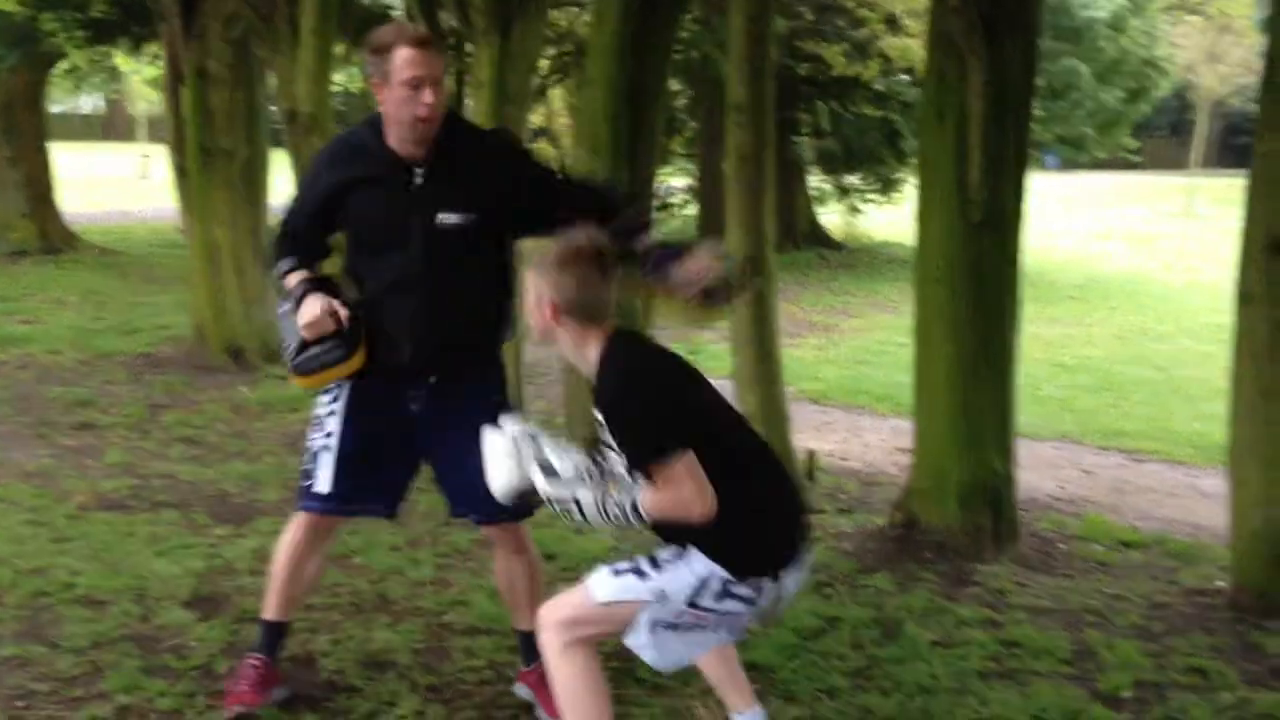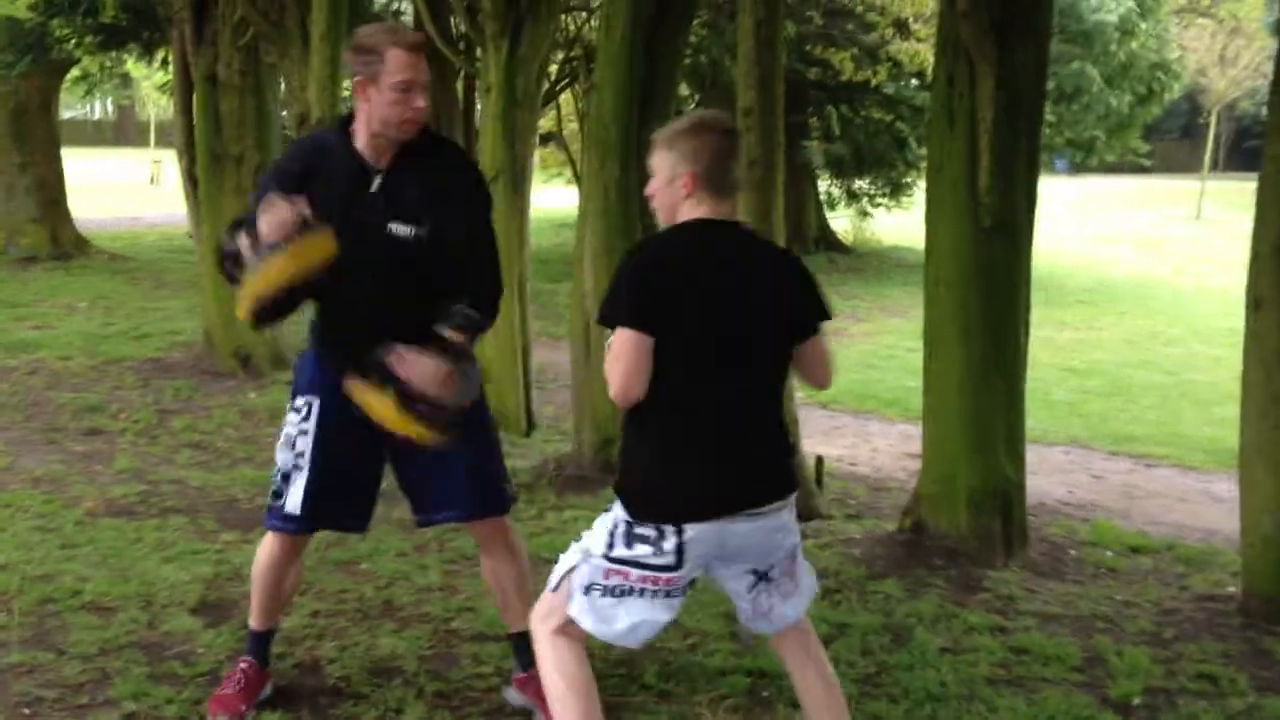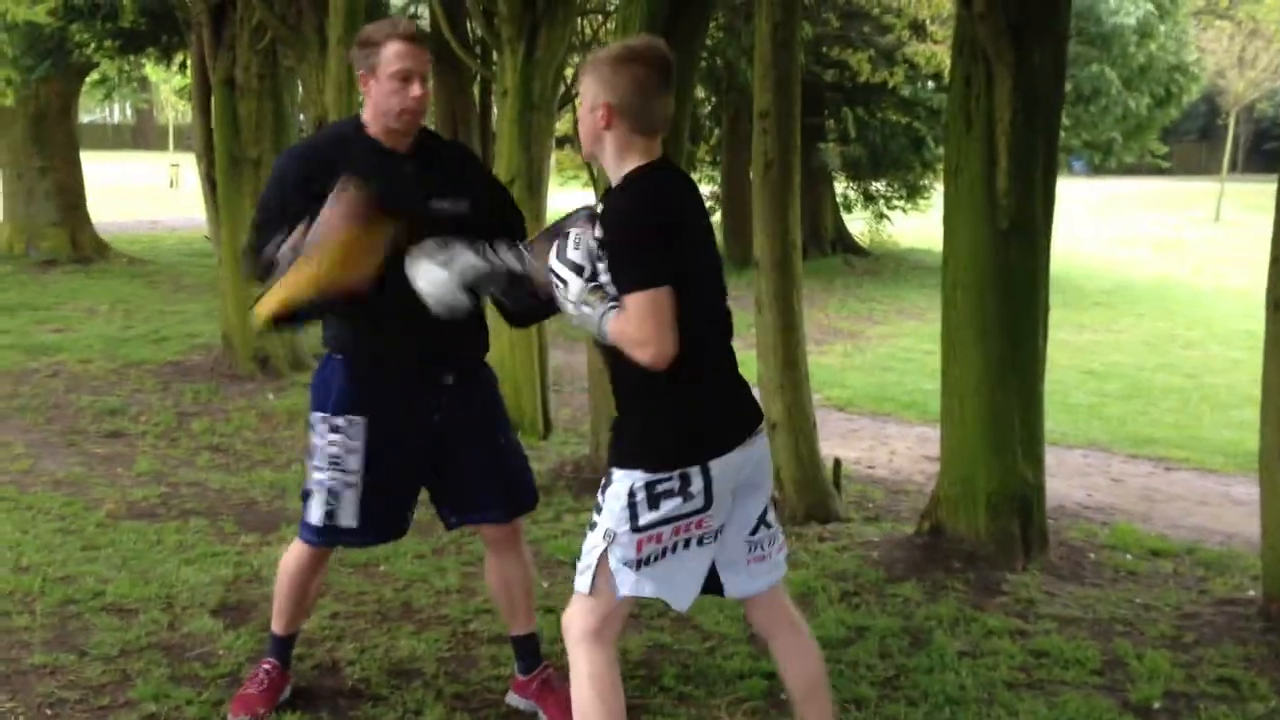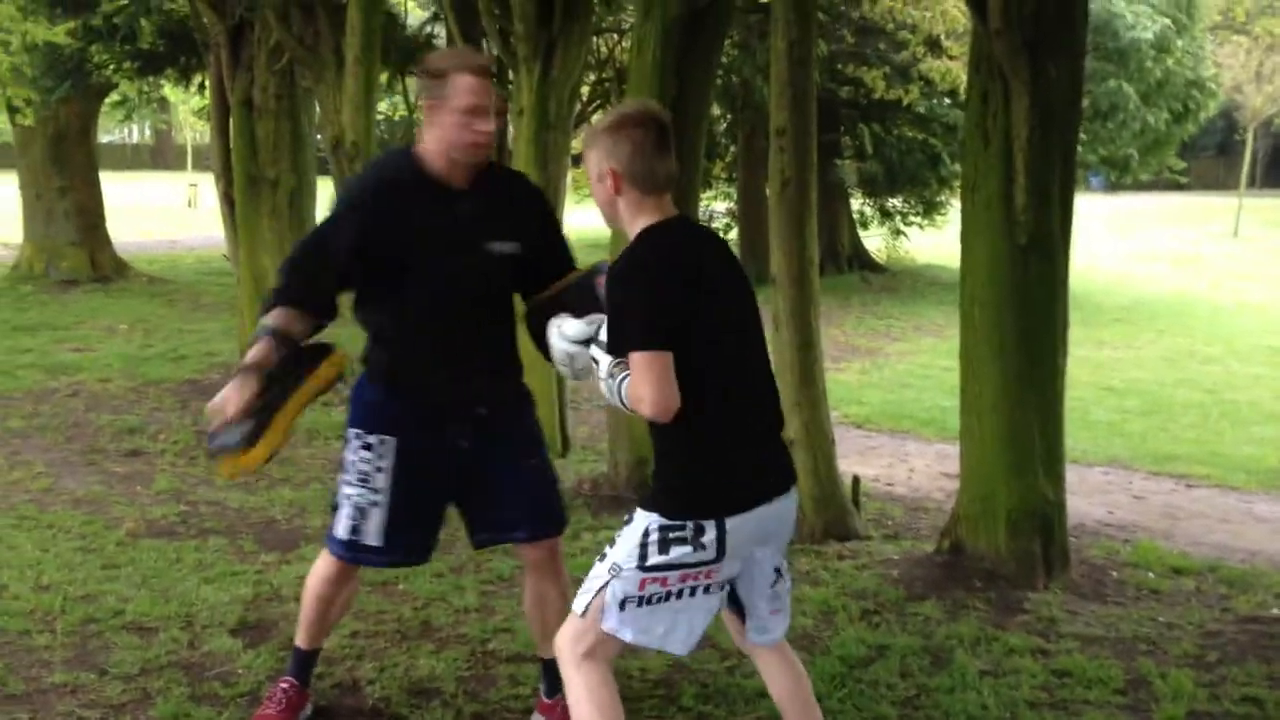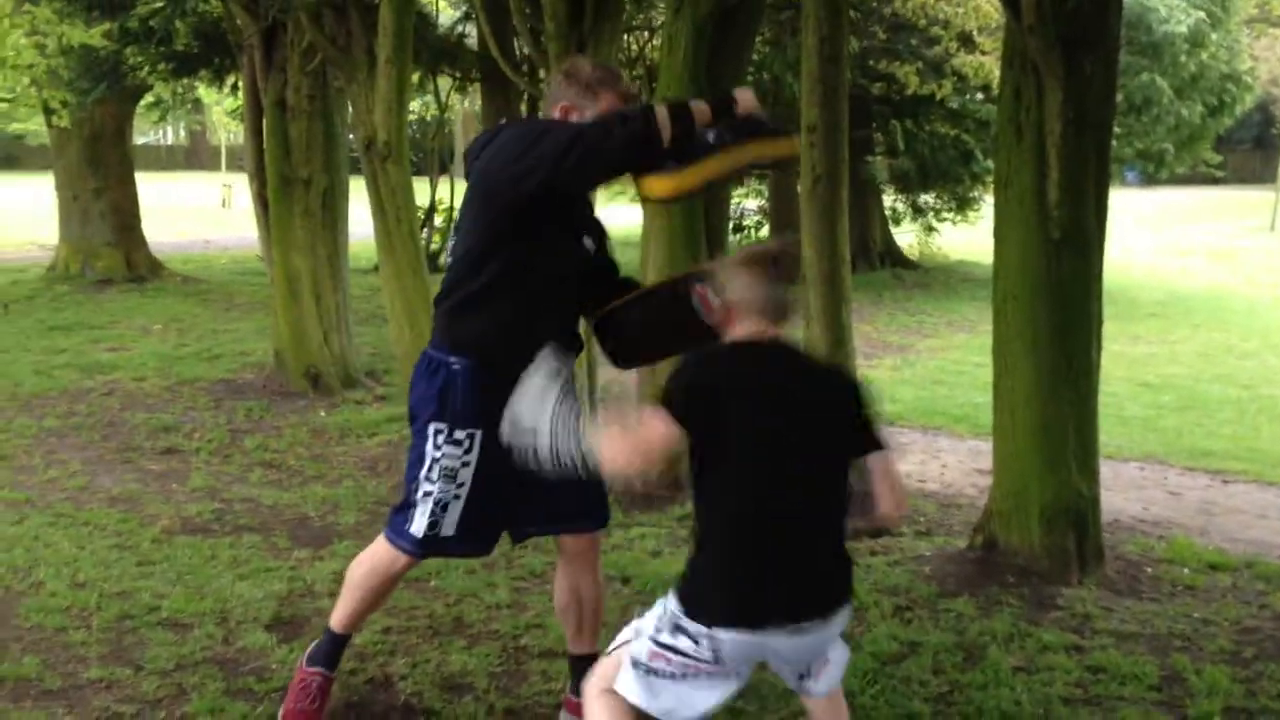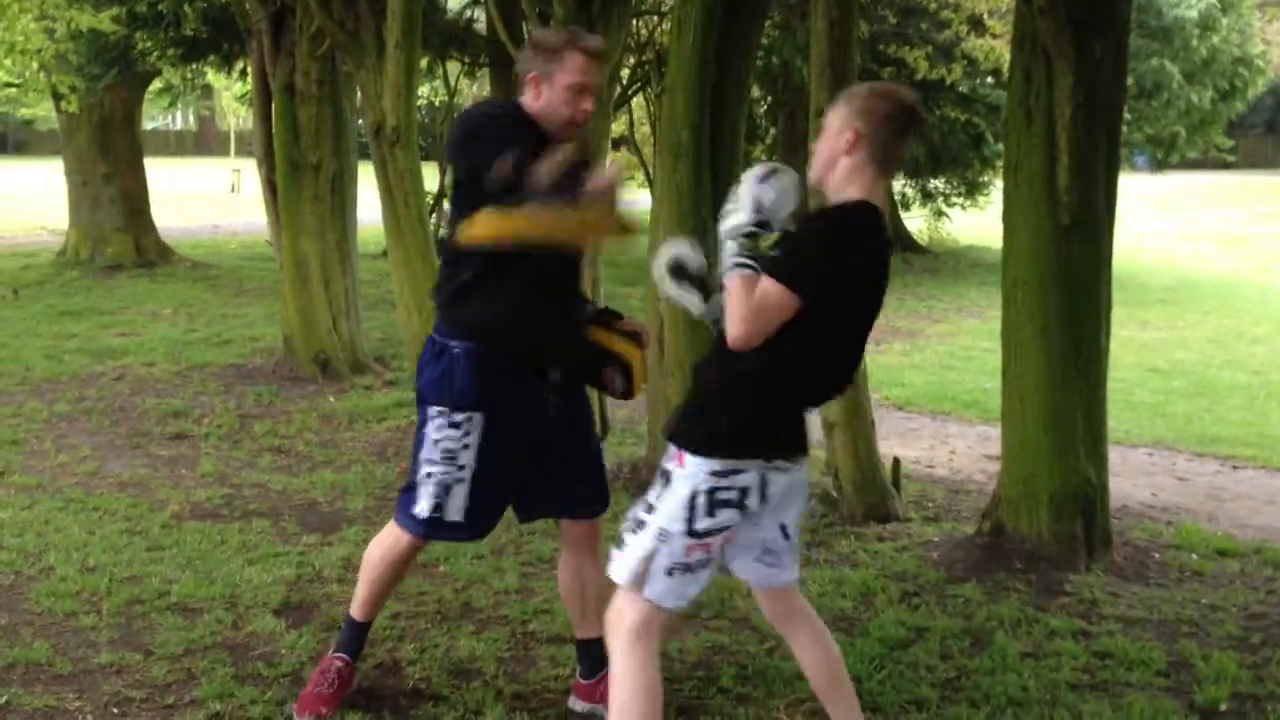
dt=0.5s
person 1, frame 1
left shoulder: (493, 164)
right shoulder: (345, 162)
left elbow: (585, 213)
right elbow: (294, 241)
left wrist: (670, 264)
right wrist: (306, 294)
left hip: (462, 380)
right hip: (374, 371)
left knee: (504, 525)
right knee: (316, 516)
right ankle: (262, 660)
person 1, frame 2
left shoulder: (449, 172)
right shoulder: (310, 160)
left elbow: (473, 285)
left wrist: (435, 357)
right wrist: (264, 232)
left hip: (433, 375)
right hip: (337, 374)
left knee: (489, 522)
right knee: (288, 527)
right ankle: (253, 663)
person 1, frame 3
left shoulder: (453, 163)
right shoulder: (321, 158)
right elbow: (267, 247)
left hip: (457, 377)
right hip: (363, 379)
left knee: (502, 525)
right knee: (320, 535)
person 1, frame 4
left shoulder: (517, 200)
right shoulder: (381, 190)
left elbow: (555, 287)
right elbow: (306, 282)
right wrist: (255, 369)
left hip: (494, 402)
right hip: (400, 401)
left knee: (541, 545)
right knee: (346, 552)
person 1, frame 5
left shoulder: (570, 198)
right shoulder: (520, 153)
left elbow: (604, 290)
right elbow: (622, 143)
right wrist: (722, 107)
right hip: (468, 384)
left knee: (581, 539)
right knee: (408, 542)
right ankle: (319, 666)
person 1, frame 6
left shoulder: (555, 165)
right shoulder: (492, 126)
right elbow: (486, 174)
right wrist: (578, 182)
left hip: (551, 373)
right hip: (474, 366)
left knee: (583, 522)
right knee: (416, 525)
right ankle: (341, 659)
person 2, frame 1
left shoulder: (631, 381)
right shoulder: (630, 360)
left elbow: (695, 501)
left wrist: (588, 494)
right wrist: (560, 463)
left hip: (745, 557)
right hip: (768, 541)
left knee: (561, 624)
right knee: (679, 618)
person 2, frame 2
left shoulder: (649, 261)
right shoulder: (780, 267)
left elbow: (624, 387)
right elbow: (816, 372)
left wrist: (628, 339)
left hip: (663, 508)
right hip: (762, 499)
left knee: (552, 626)
right knee: (792, 630)
person 2, frame 3
left shoulder: (634, 208)
right shoulder: (671, 188)
left elbow: (652, 343)
left wrist: (578, 297)
left hip: (670, 457)
right hip: (733, 441)
left knee: (588, 628)
right knee: (769, 606)
person 2, frame 4
left shoulder: (636, 270)
right shoulder: (711, 247)
left elbow: (658, 403)
left wrist: (610, 374)
right wrist: (616, 345)
left hip: (699, 509)
right hip: (771, 493)
left knee: (582, 649)
right knee: (761, 637)
person 2, frame 5
left shoulder: (708, 370)
right shoulder: (837, 384)
left elbow: (633, 460)
right elbow: (892, 503)
left wrist: (567, 429)
left hip: (723, 613)
right hip: (824, 607)
right knee: (815, 668)
person 2, frame 6
left shoulder: (832, 229)
right shoulder: (869, 238)
left elbow: (742, 329)
left wrist: (738, 236)
left hip: (722, 454)
right hip: (776, 453)
left knee: (631, 624)
right knee: (786, 607)
